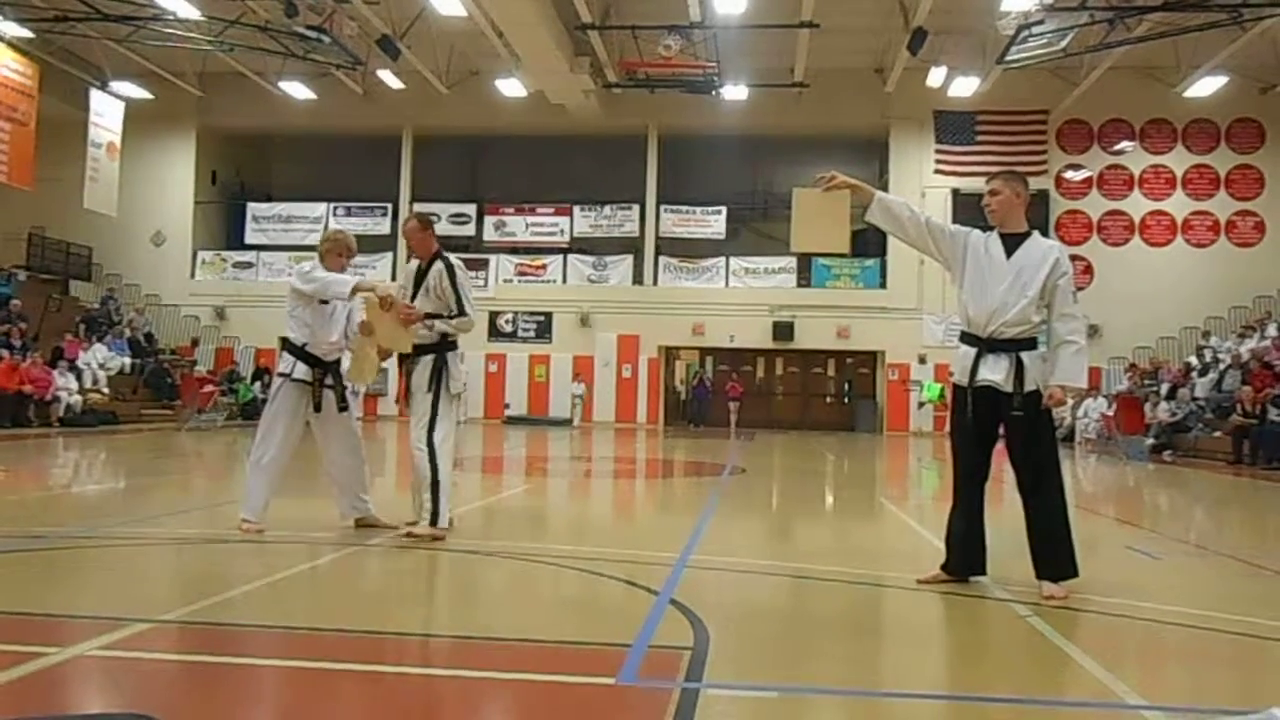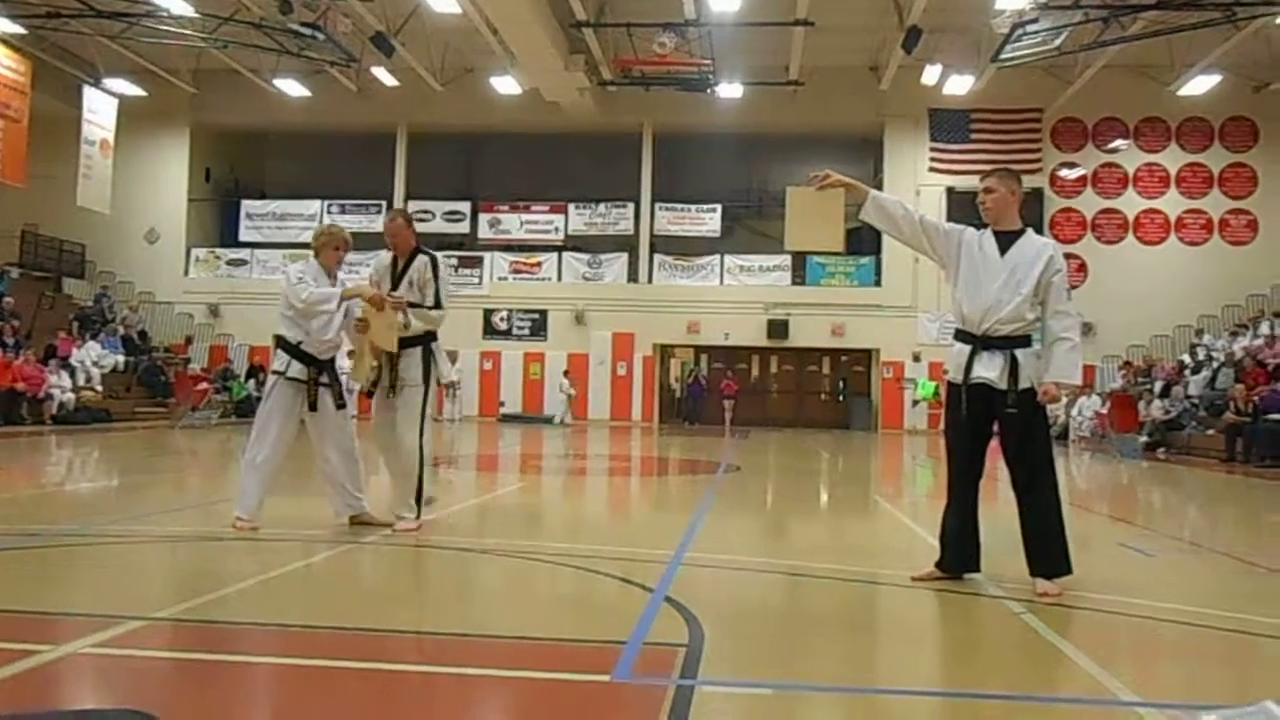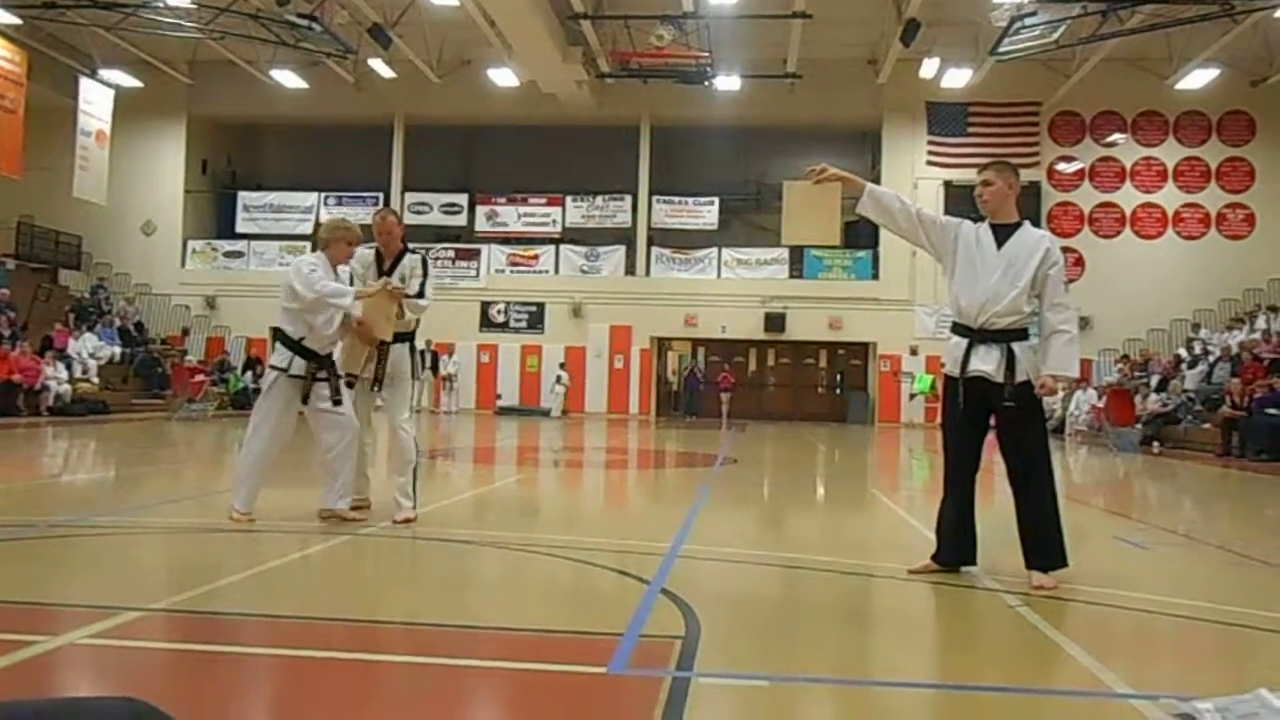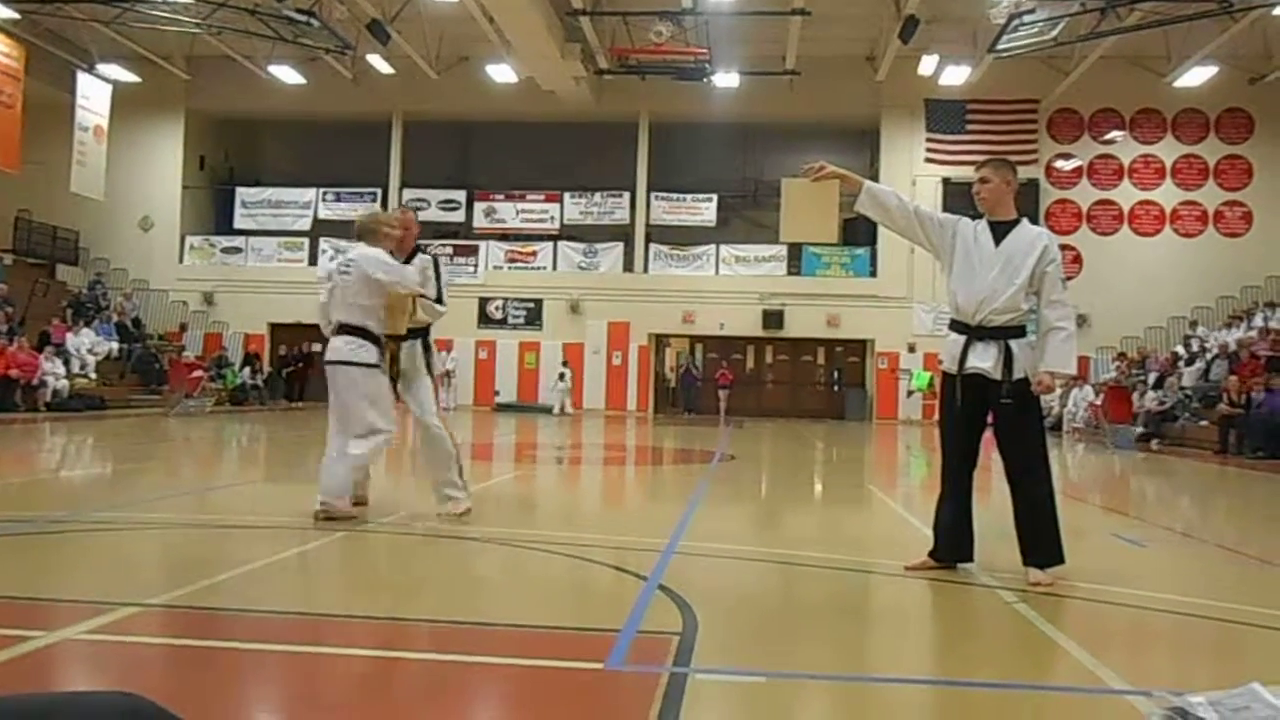
dt=0.4s
person 1, frame 1
left shoulder: (1051, 255)
right shoulder: (967, 244)
left elbow: (1067, 322)
right elbow: (912, 221)
left wrist: (1061, 381)
right wrist: (856, 188)
left hip: (1024, 372)
right hip: (974, 370)
left knee: (1038, 477)
right knee: (967, 474)
left ankle: (1052, 571)
right ankle: (961, 562)
person 1, frame 2
left shoulder: (1044, 252)
right shoulder: (961, 242)
left elbow: (1061, 319)
right elbow: (906, 220)
left wrist: (1056, 377)
right wrist: (850, 186)
left hip: (1018, 370)
right hip: (968, 367)
left knee: (1032, 475)
right knee: (962, 472)
left ankle: (1045, 569)
right ankle: (955, 560)
person 1, frame 3
left shoulder: (1041, 245)
right shoulder: (958, 235)
left elbow: (1058, 312)
right elbow: (903, 213)
left wrist: (1053, 370)
right wrist: (846, 179)
left hip: (1015, 362)
right hip: (965, 360)
left knee: (1028, 468)
right knee: (958, 465)
left ankle: (1041, 561)
right ankle: (951, 552)
person 1, frame 4
left shoulder: (1039, 242)
right shoulder: (956, 232)
left elbow: (1056, 309)
right elbow: (901, 210)
left wrist: (1050, 367)
right wrist: (844, 176)
left hip: (1012, 360)
right hip: (962, 357)
left knee: (1025, 465)
right knee: (956, 462)
left ankle: (1038, 558)
right ankle: (948, 549)
person 2, frame 1
left shoulder: (449, 269)
right shoulder: (414, 270)
left elbow: (466, 319)
right elbow: (404, 311)
left wrist: (424, 318)
right wrist: (397, 314)
left hip: (437, 364)
right hip: (418, 363)
left knee: (427, 439)
right knee: (425, 438)
left ankle: (436, 520)
right ankle: (430, 512)
person 2, frame 2
left shoulder: (429, 263)
right shoulder: (382, 264)
left elbow: (437, 314)
right elbow: (372, 305)
left wrist: (405, 308)
right wrist: (370, 321)
left hip: (418, 356)
right hip: (391, 357)
left knee: (411, 436)
right knee: (384, 431)
left ankle: (410, 510)
right ankle: (417, 494)
person 2, frame 3
left shoulder: (416, 262)
right shoulder: (361, 259)
left elbow: (420, 303)
left wrist: (399, 303)
left hip: (399, 352)
right hip: (365, 351)
left knee: (401, 425)
right knee: (356, 426)
left ankle: (406, 502)
right ankle: (359, 495)
person 2, frame 4
left shoulder: (428, 262)
left elbow: (438, 308)
left wrist: (411, 302)
left hip: (413, 349)
left knee: (428, 420)
left ankle: (455, 493)
right ankle: (357, 490)
person 3, frame 1
left shoulder: (346, 294)
right shoulder: (304, 275)
left elbow: (351, 337)
right elbow: (326, 283)
left wrist: (369, 333)
right wrist: (373, 287)
left hip: (328, 374)
right hip: (297, 370)
left knee: (346, 445)
right knee: (274, 443)
left ankle: (360, 512)
right ankle: (251, 514)
person 3, frame 2
left shoulder: (341, 288)
right shoulder: (297, 273)
left elbow: (351, 326)
right elbow: (308, 299)
right wrist: (356, 292)
left hip: (324, 373)
right hip: (292, 368)
left knee: (340, 443)
right knee: (269, 442)
left ankle: (356, 510)
right ankle: (245, 512)
person 3, frame 3
left shoulder: (334, 277)
right shoulder: (304, 266)
right elbow: (320, 293)
left wrist: (354, 324)
right wrist: (366, 291)
left hip: (321, 368)
right hip: (291, 363)
left knee: (342, 430)
right knee: (265, 435)
left ankle: (335, 503)
right ankle: (242, 504)
person 3, frame 4
left shoulder: (344, 262)
right shoulder: (372, 259)
left elbow: (325, 315)
right elbow: (408, 282)
right wrist: (417, 289)
left hip: (339, 350)
right hip: (360, 354)
left knee: (344, 431)
right knee: (377, 429)
left ankle: (331, 500)
right ankle: (333, 494)
